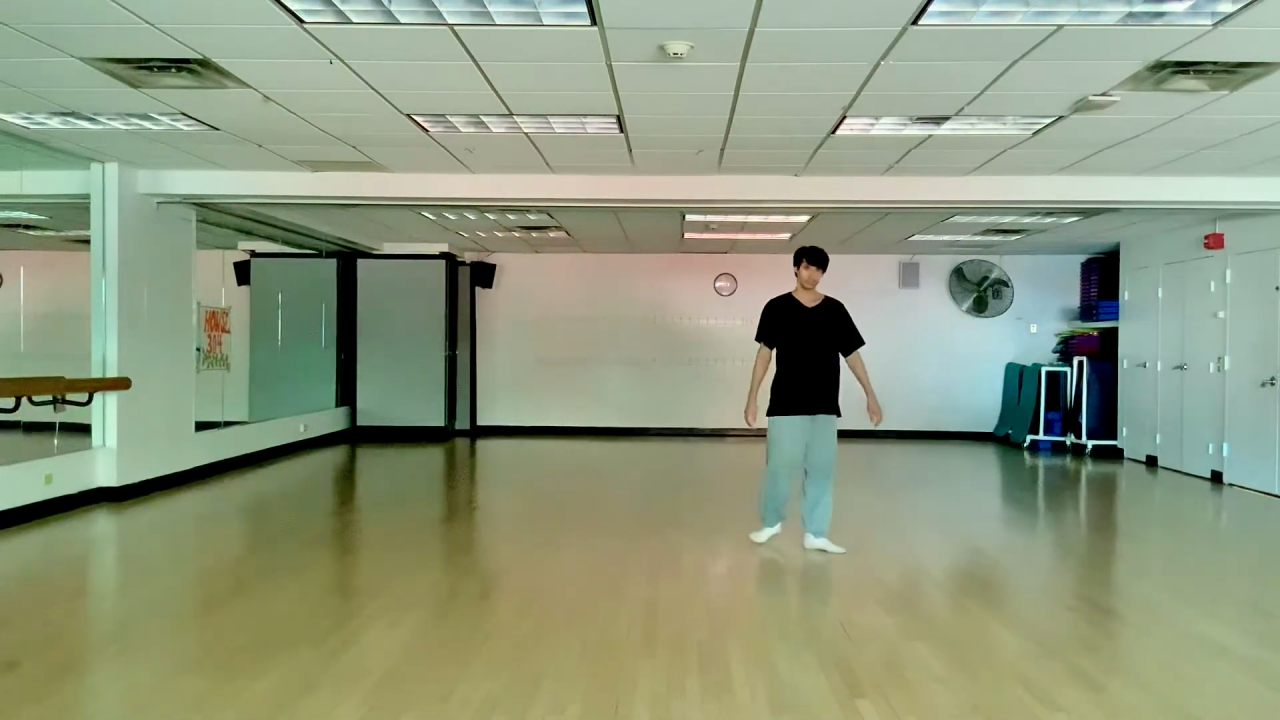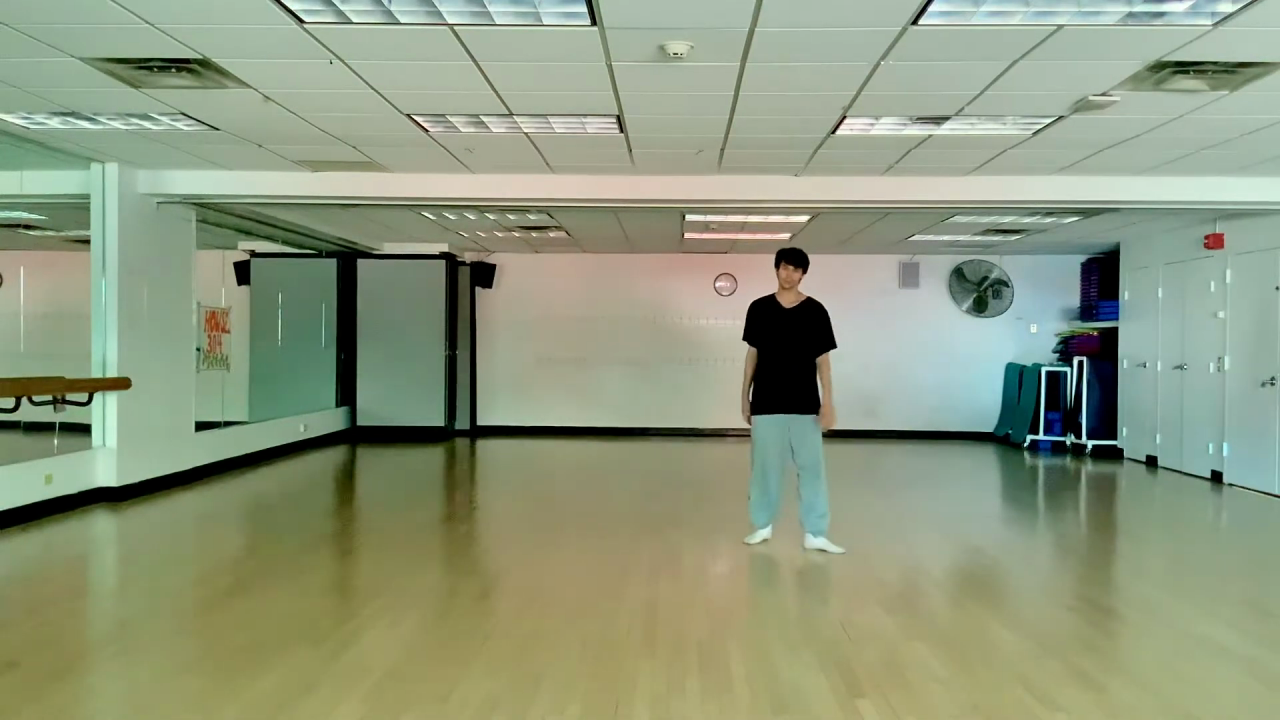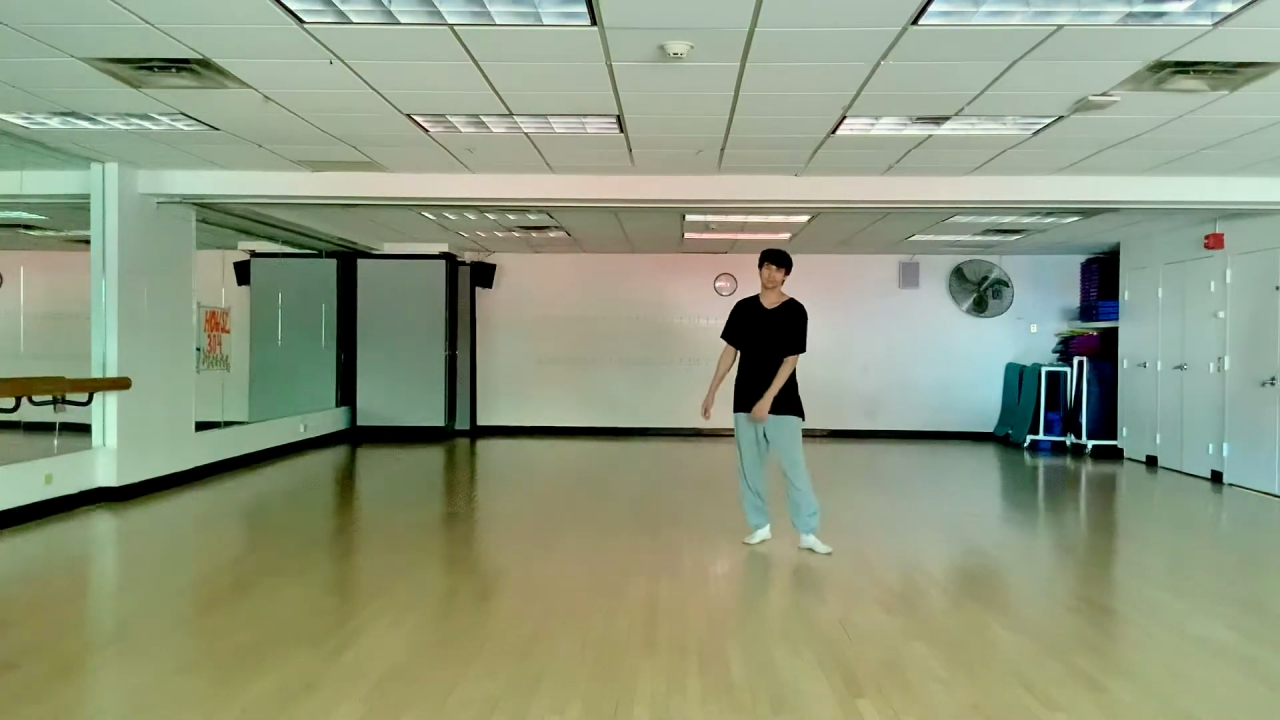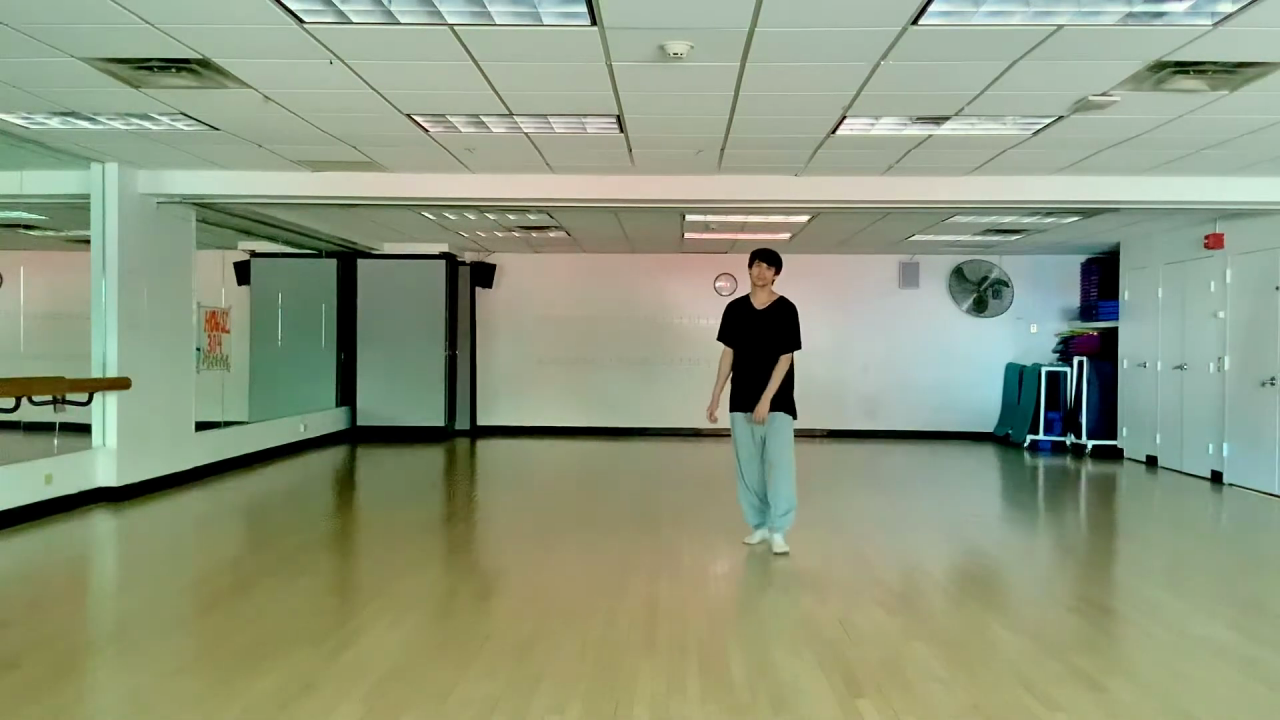
dt=0.3s
person 1, frame 1
left shoulder: (835, 310)
right shoulder: (776, 308)
left elbow: (852, 354)
right elbow: (764, 354)
left wrist: (870, 395)
right wrist: (752, 398)
left hip: (824, 405)
right hip: (786, 403)
left knee: (822, 468)
right knee: (780, 465)
left ankle: (816, 534)
right ankle: (771, 522)
person 1, frame 2
left shoulder: (815, 311)
right shoulder: (759, 308)
left elbow: (823, 359)
right elbow: (752, 354)
left wrist: (828, 401)
right wrist: (745, 395)
left hip: (804, 404)
right hip: (766, 403)
left knee: (812, 468)
right knee: (764, 466)
left ankle: (815, 534)
right ankle: (762, 525)
person 1, frame 3
left shoulder: (795, 311)
right shoulder: (743, 308)
left elbow: (790, 360)
right elbow: (730, 351)
left wrist: (768, 398)
right wrist: (712, 391)
left hip: (782, 403)
right hip: (745, 401)
left knee: (795, 467)
right knee: (751, 467)
left ankle: (808, 532)
right ankle: (760, 526)
person 1, frame 4
left shoulder: (786, 309)
right shoulder: (734, 309)
left elbow: (785, 359)
right elbow: (728, 354)
left wrist: (766, 399)
right wrist: (715, 396)
left hip: (776, 402)
right hip: (741, 401)
left knee: (780, 465)
right knee: (747, 467)
left ankle: (779, 531)
right ankle: (760, 525)
